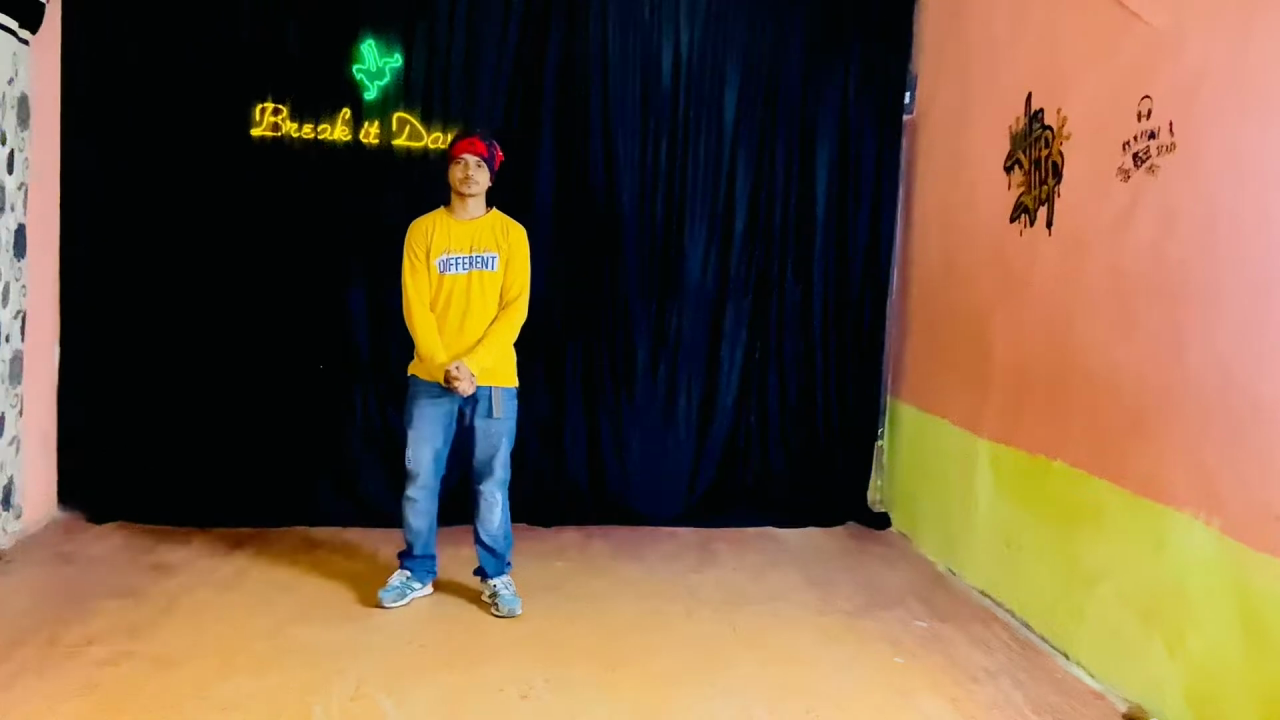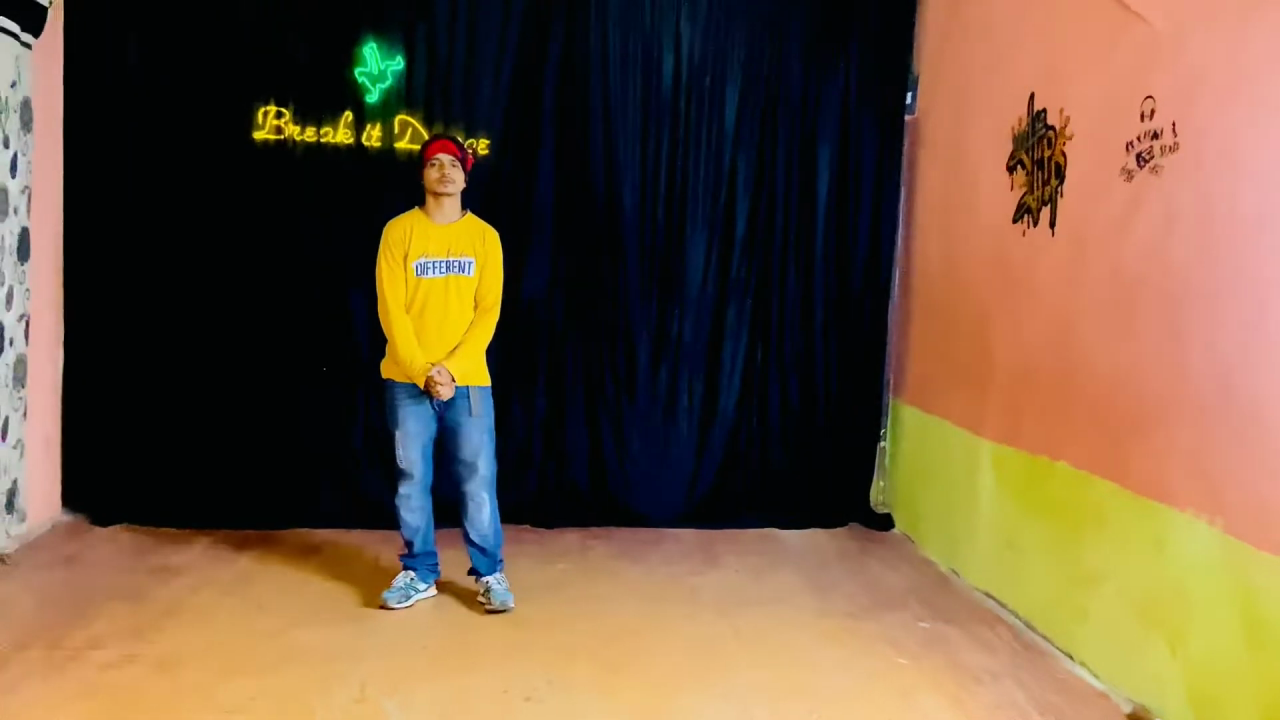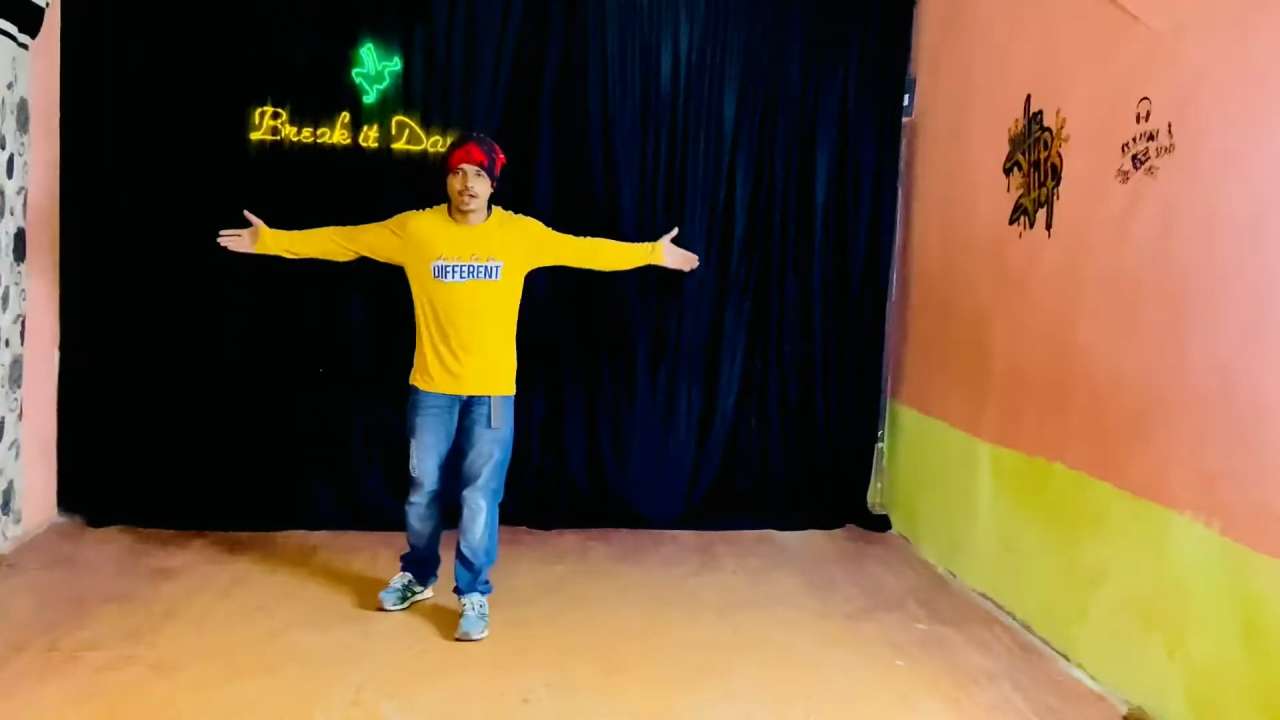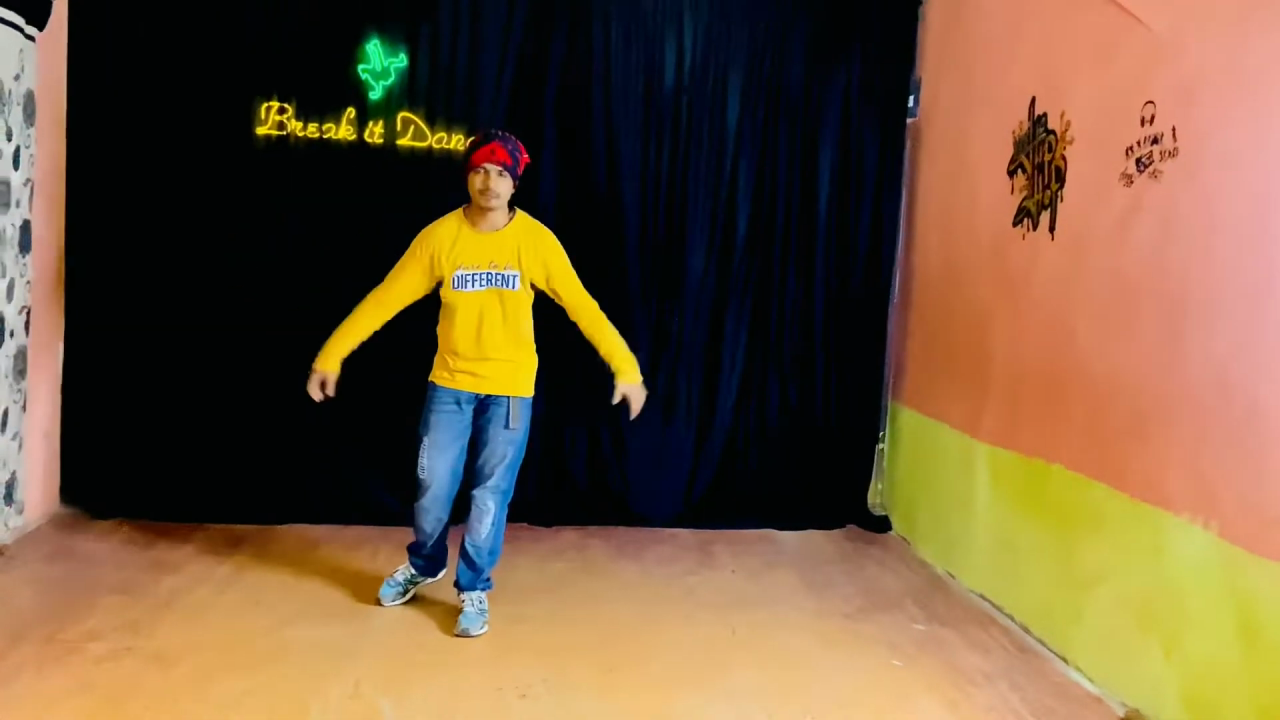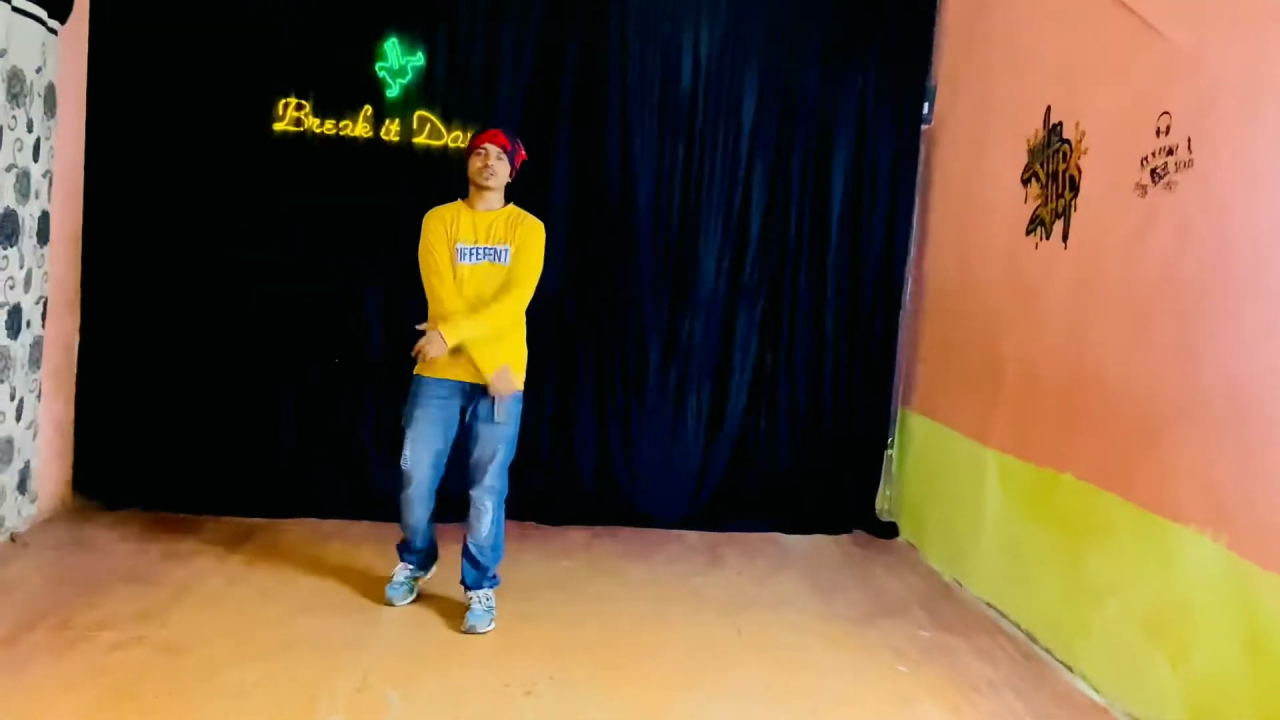
dt=0.7s
person 1, frame 1
left shoulder: (511, 233)
right shoulder: (423, 230)
left elbow: (515, 308)
right elbow: (415, 308)
left wrist: (473, 364)
right wrist: (443, 368)
left hip: (493, 377)
right hip: (430, 377)
left knee: (492, 478)
right knee: (421, 476)
left ankle: (495, 576)
right ankle: (416, 571)
person 1, frame 2
left shoulder: (484, 236)
right shoulder: (399, 231)
left elbow: (487, 313)
right elbow: (391, 310)
left wrist: (452, 369)
right wrist: (423, 372)
left hip: (468, 378)
right hip: (408, 378)
left knee: (479, 476)
right knee: (413, 477)
left ankle: (490, 573)
right ankle: (419, 573)
person 1, frame 3
left shoulder: (520, 233)
right shoulder: (414, 229)
left elbow: (584, 251)
right elbow: (343, 239)
left wrist: (652, 253)
right wrist: (270, 240)
left hip: (492, 388)
right hip: (432, 384)
left knee: (482, 491)
right knee: (423, 485)
left ankle: (474, 594)
right ankle: (418, 575)
person 1, frame 4
left shoulder: (536, 239)
right shoulder: (439, 236)
left elbow: (580, 304)
right elbow: (387, 296)
left wrist: (625, 366)
right wrist: (332, 355)
left hip: (511, 388)
right hip: (450, 384)
left knee: (492, 493)
right knee: (434, 486)
left ankle: (475, 590)
right ankle: (423, 565)
person 1, frame 5
left shoulder: (528, 227)
right shoulder: (439, 220)
left elbow: (515, 299)
right elbow: (443, 297)
left wrist: (452, 331)
right wrist: (485, 360)
left hip: (498, 376)
right hip: (438, 372)
left knee: (487, 486)
right knee: (417, 476)
left ankle: (480, 587)
right ankle: (415, 561)
